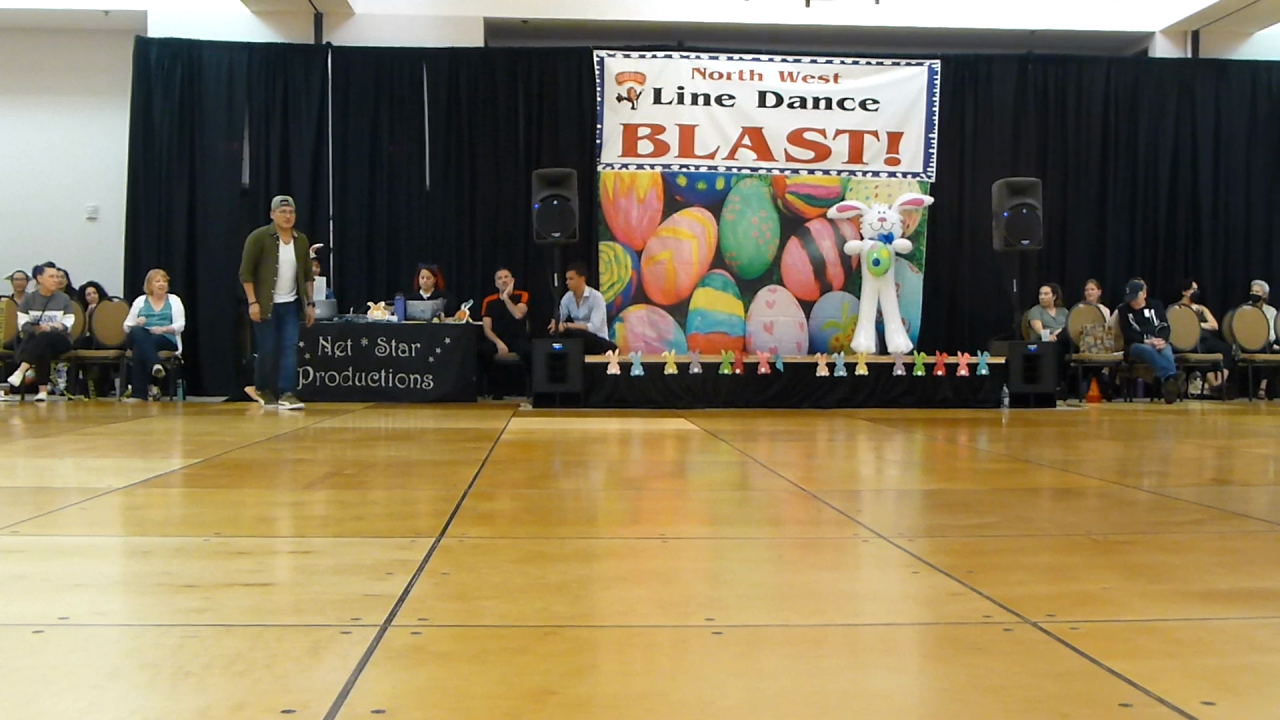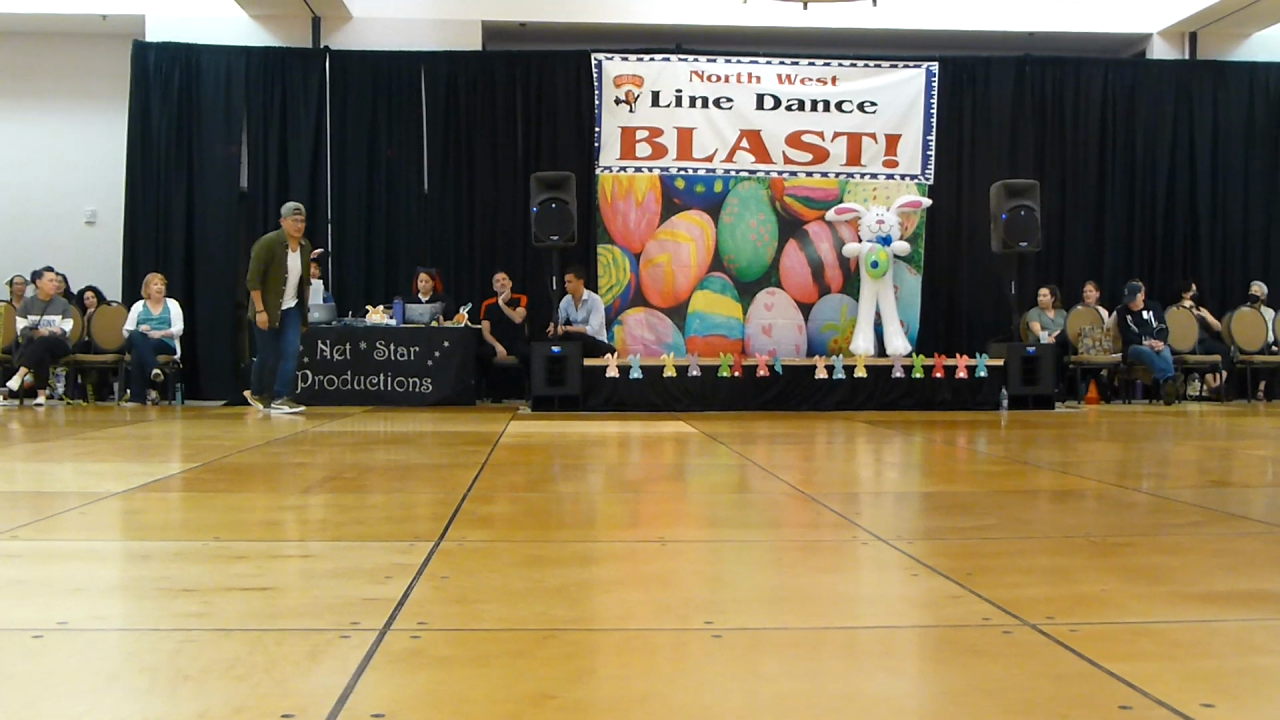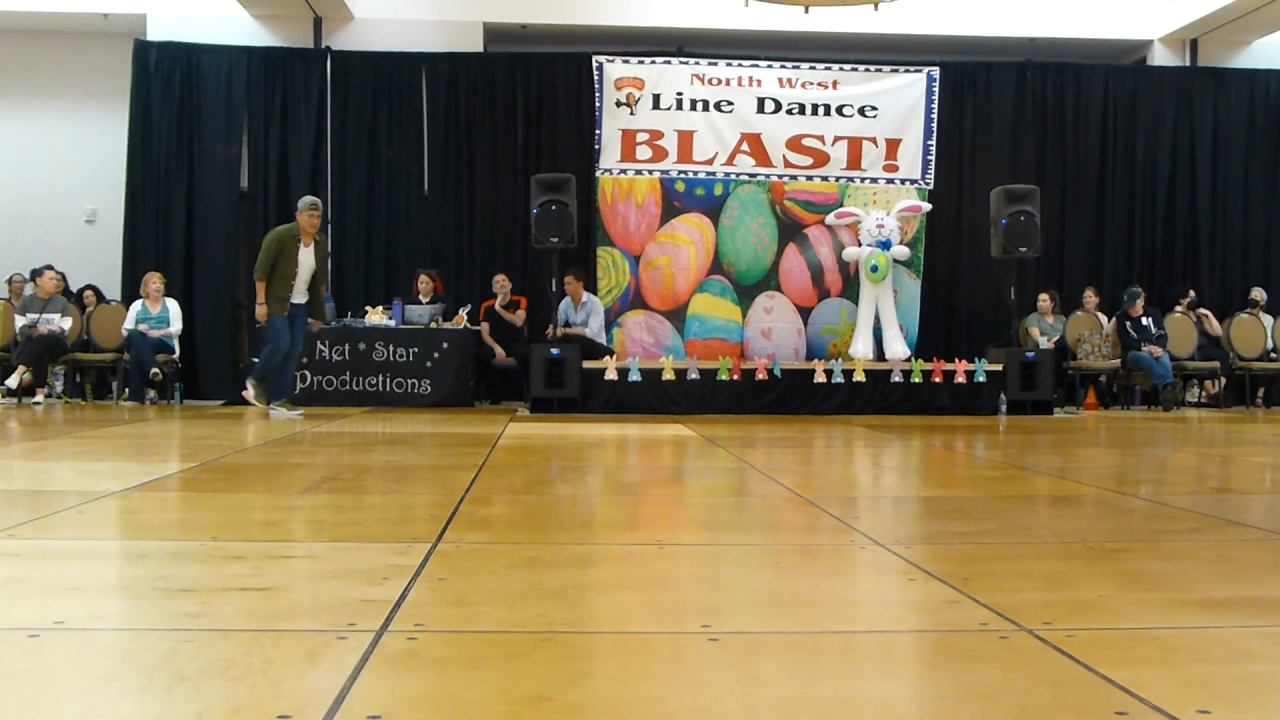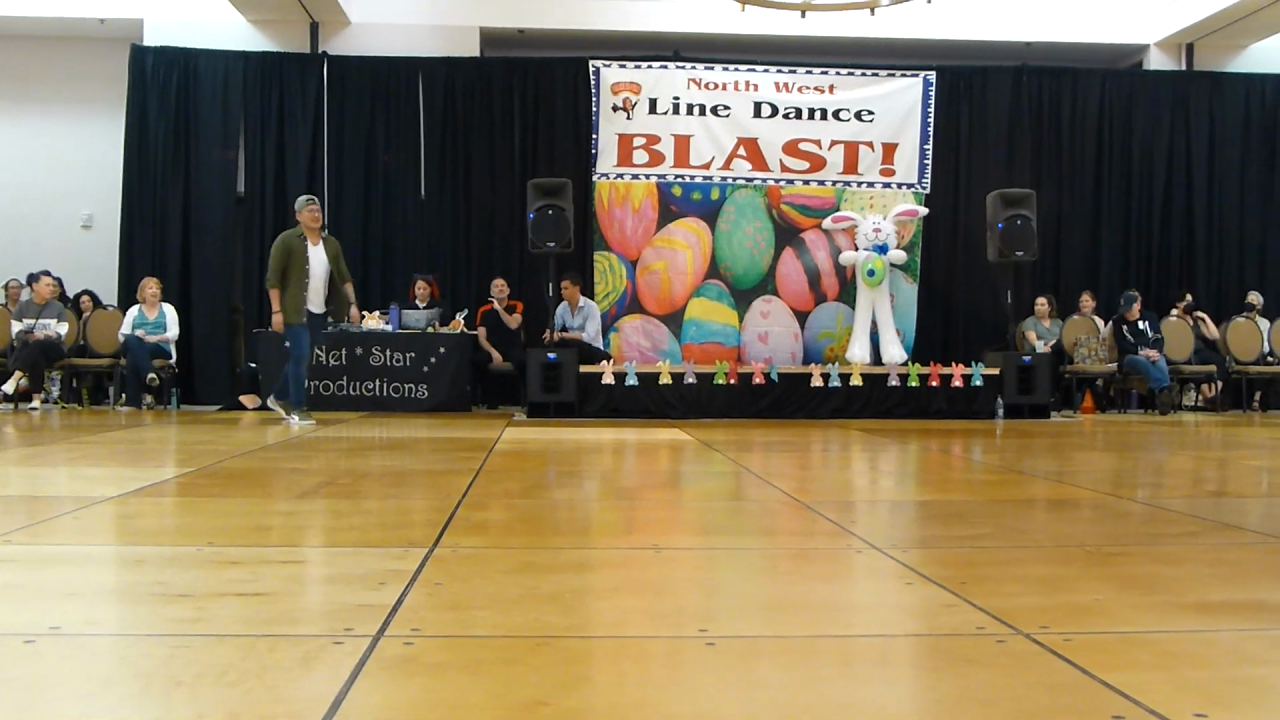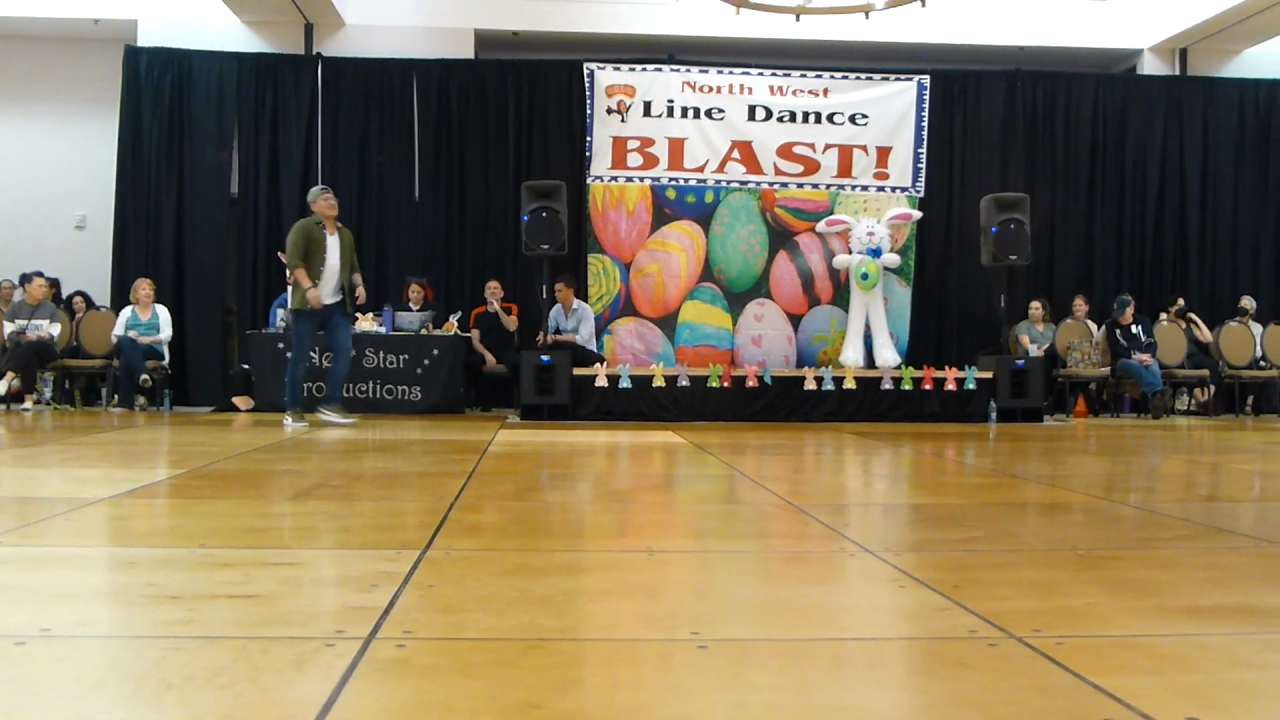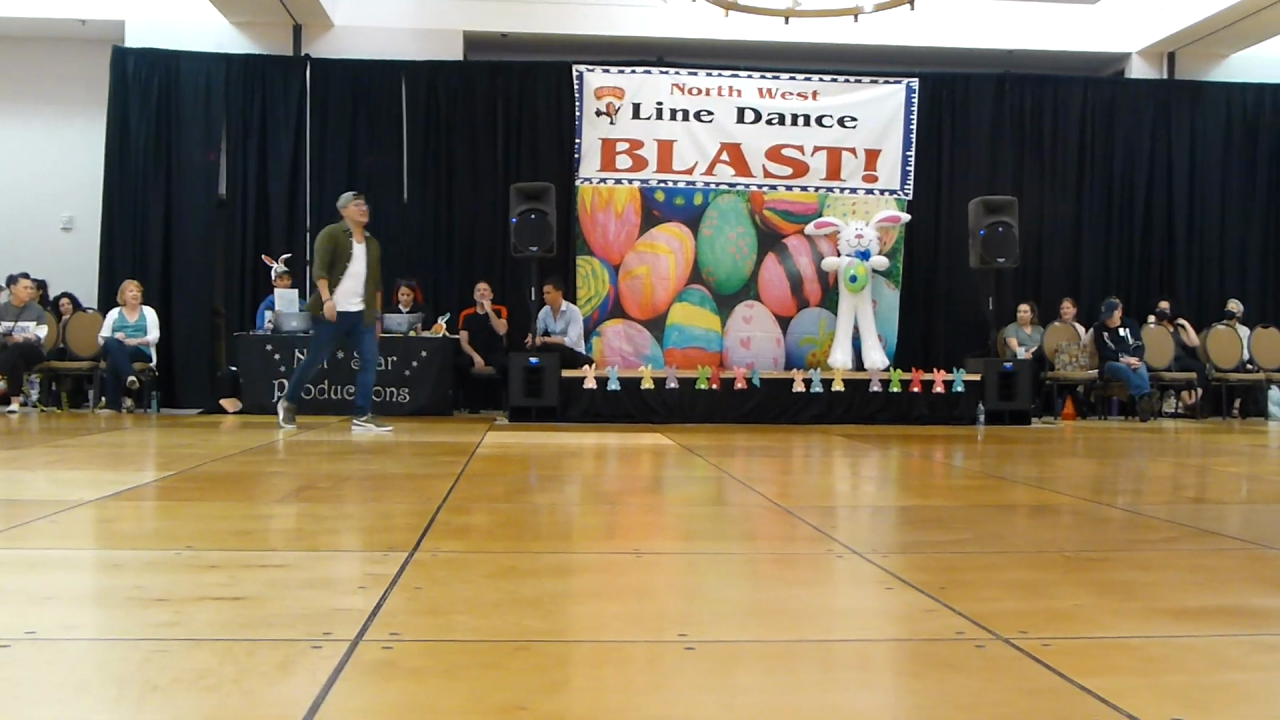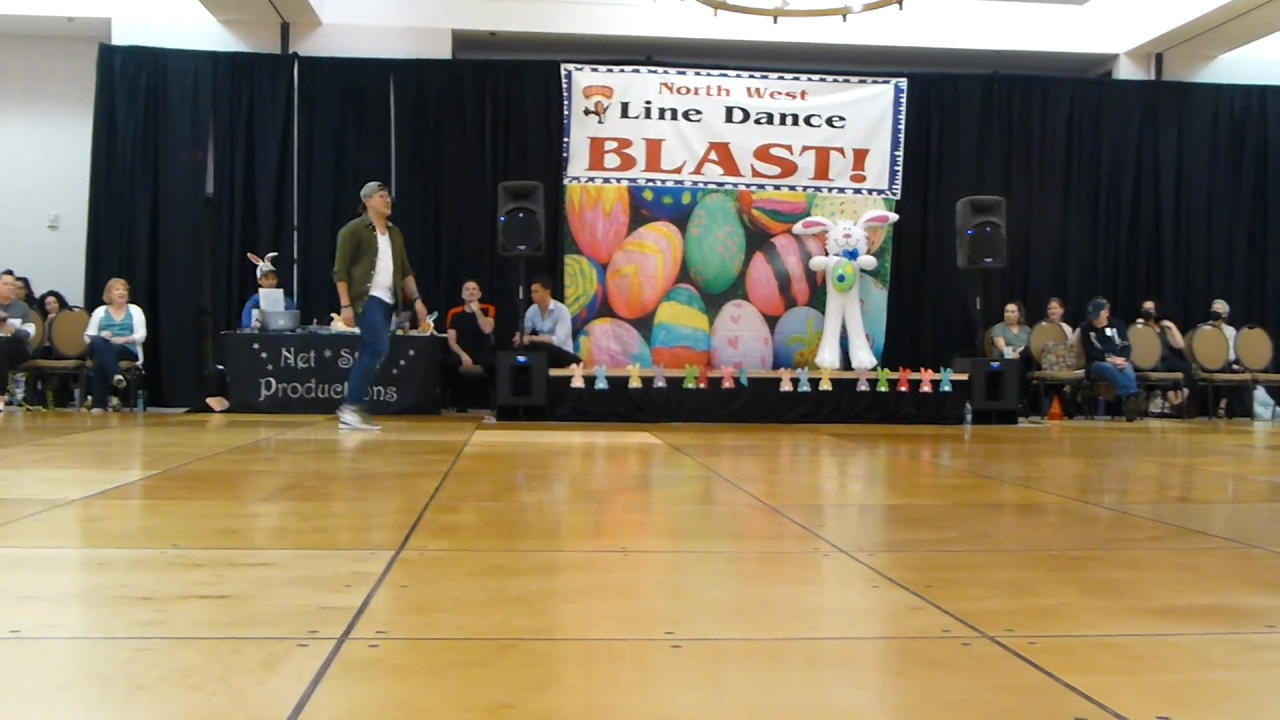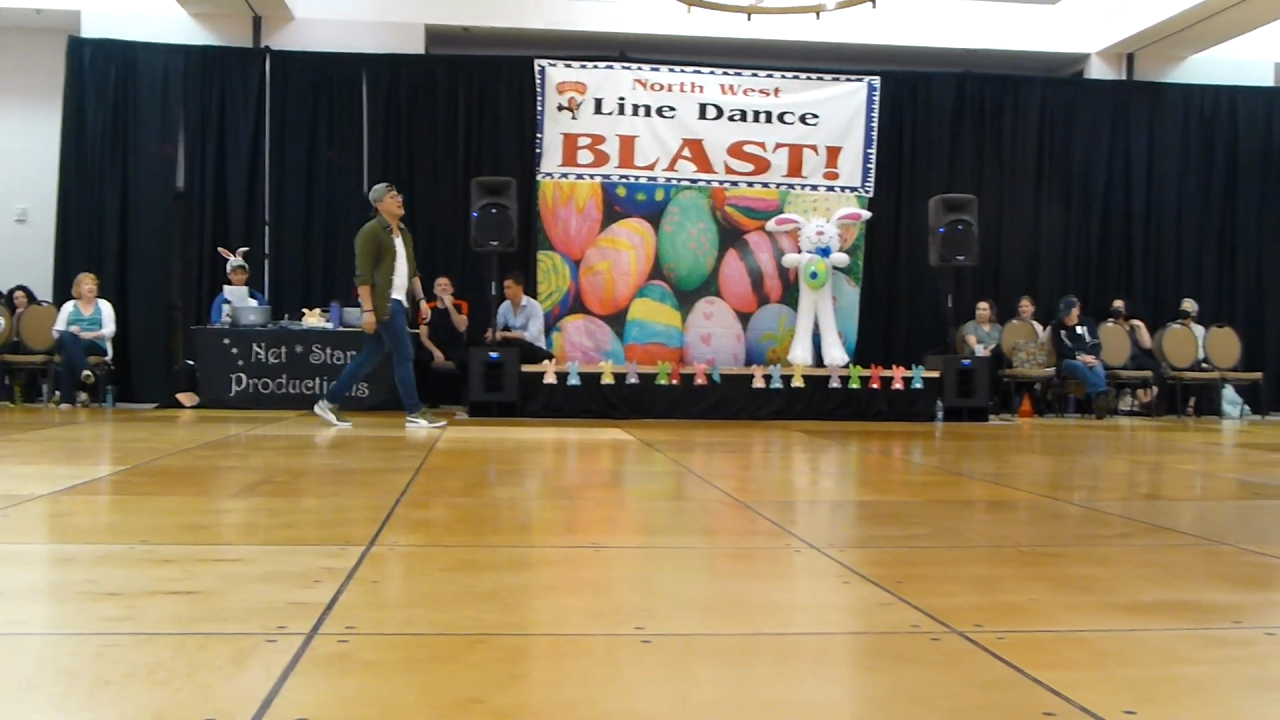
dt=0.3s
person 1, frame 1
left shoulder: (301, 241)
right shoulder: (259, 237)
left elbow: (307, 275)
right elbow: (246, 273)
left wrist: (310, 303)
right wrist: (252, 302)
left hip: (291, 304)
right hip: (265, 304)
left knee: (290, 348)
right knee: (267, 350)
left ankle: (286, 395)
right ankle: (261, 389)
person 1, frame 2
left shoulder: (305, 247)
right shoulder: (268, 243)
right elbow: (253, 279)
left wrist: (305, 310)
right wrist: (259, 310)
left hip: (291, 308)
right hip: (268, 310)
left knee: (291, 351)
right knee: (267, 355)
left ankle: (280, 399)
right ankle: (257, 394)
person 1, frame 3
left shoulder: (321, 243)
right shoulder: (279, 236)
left elbow: (322, 278)
right elbow: (261, 270)
left wrist: (318, 311)
right wrist: (261, 302)
left hip: (302, 305)
right hip: (277, 301)
left knee: (294, 352)
right knee: (279, 345)
left ankle: (279, 399)
right ankle: (256, 380)
person 1, frame 4
left shoulder: (331, 243)
right shoulder: (286, 241)
left elbow: (344, 276)
right elbow: (273, 278)
left wrist: (352, 304)
right wrist: (276, 311)
left hip: (320, 312)
right hip: (295, 310)
left knee: (300, 358)
right knee: (300, 356)
left ankle: (279, 398)
right ankle: (298, 409)
person 1, frame 5
left shoulder: (345, 234)
right shoulder: (304, 228)
left elbow: (353, 267)
right elbow: (294, 261)
left wrist: (359, 285)
right wrist: (309, 288)
left hip: (336, 305)
right hip: (308, 305)
left knee: (344, 352)
right knee: (302, 356)
left ankle: (330, 405)
right ankle: (293, 409)
person 1, frame 6
left shoulder: (372, 243)
right shoulder: (330, 235)
left elbow: (375, 283)
right elbow: (319, 270)
left wrist: (376, 316)
right wrist: (327, 299)
left hip: (360, 314)
right hip: (332, 312)
left knee: (370, 360)
right knee: (315, 360)
left ankle: (362, 415)
right ankle: (289, 402)
person 1, frame 7
left shoulder: (394, 233)
right shoulder: (353, 230)
left elbow: (404, 270)
right elbow: (341, 270)
left wrist: (416, 299)
right wrist: (346, 305)
left hip: (385, 301)
right hip: (365, 299)
left knee: (368, 355)
right knee: (377, 350)
left ankle: (353, 413)
right ankle: (352, 404)
person 1, frame 8
left shoulder: (403, 233)
right shoulder: (371, 232)
left elbow: (411, 271)
right elbow: (362, 275)
left wrist: (421, 299)
right wrist: (368, 310)
left hip: (397, 303)
right hip: (383, 305)
left knee: (368, 358)
right knee: (404, 356)
left ankle: (329, 402)
right ankle: (414, 412)
